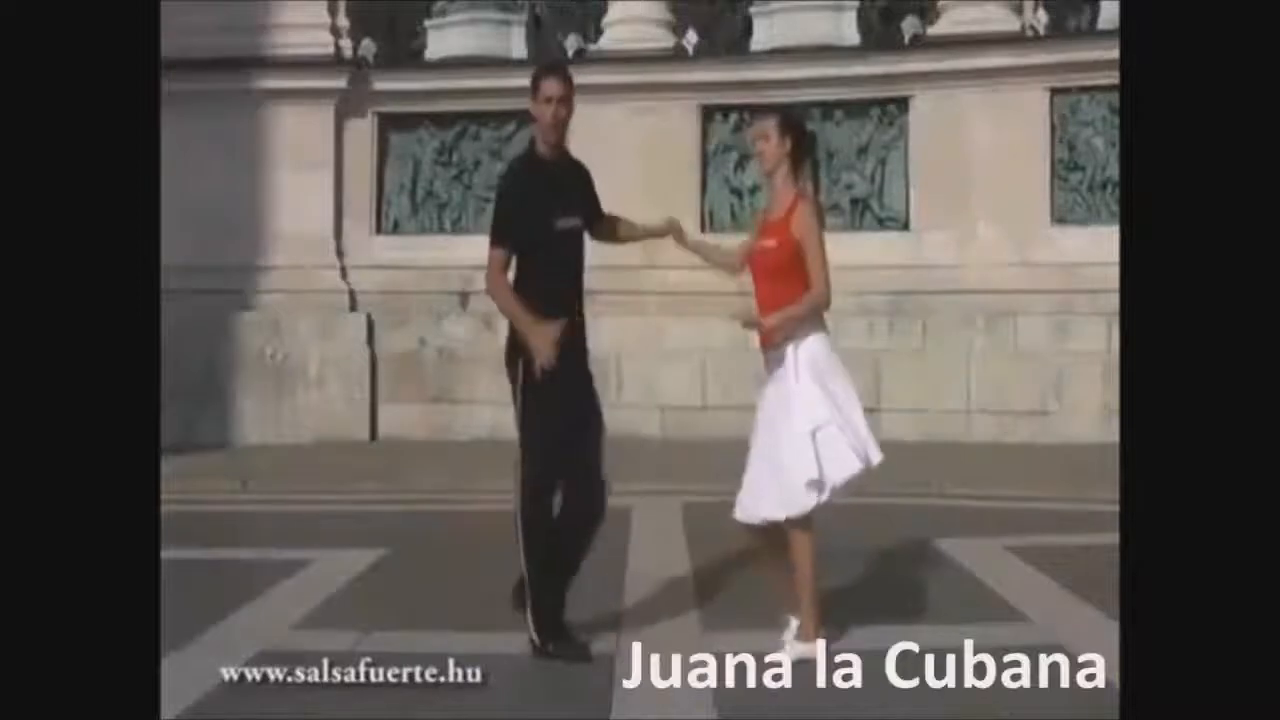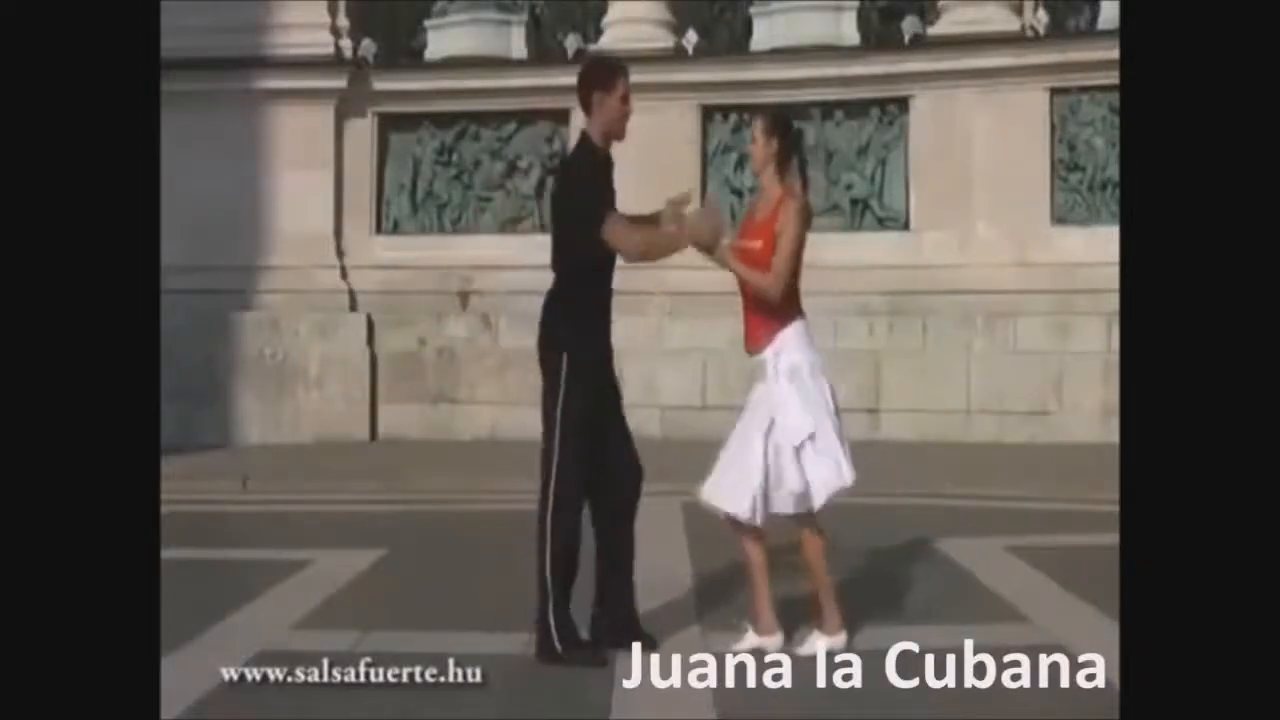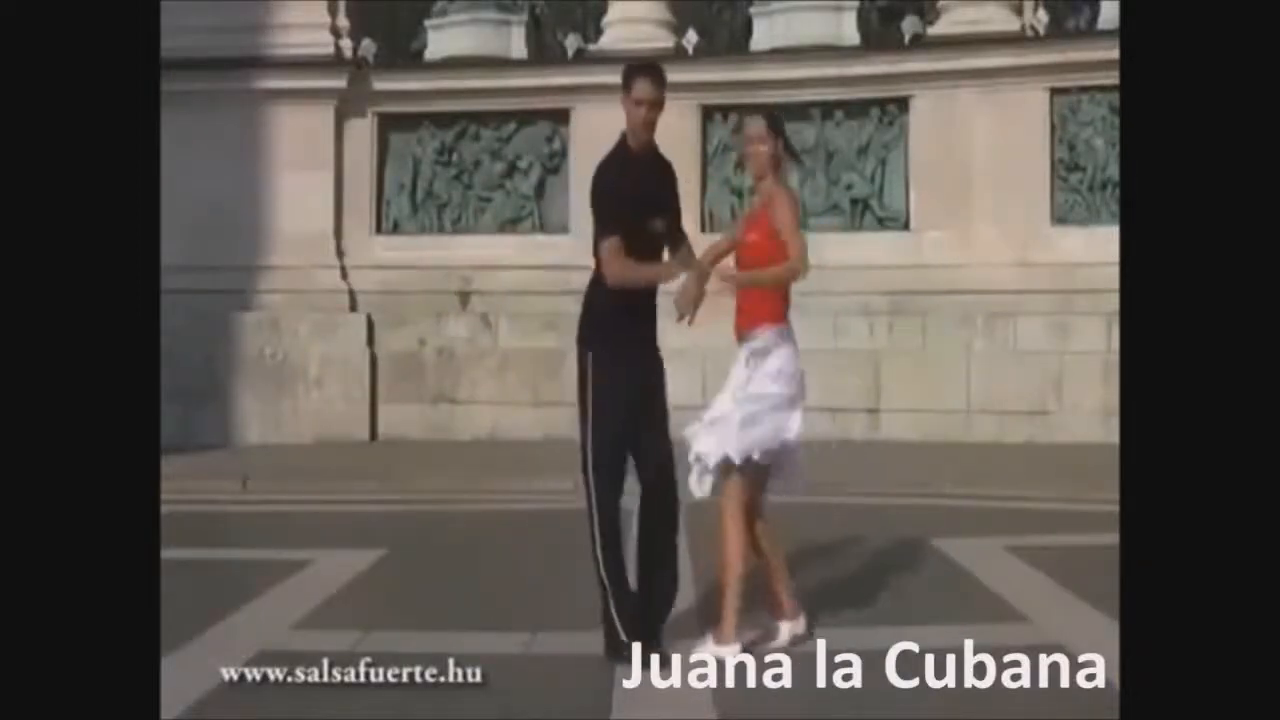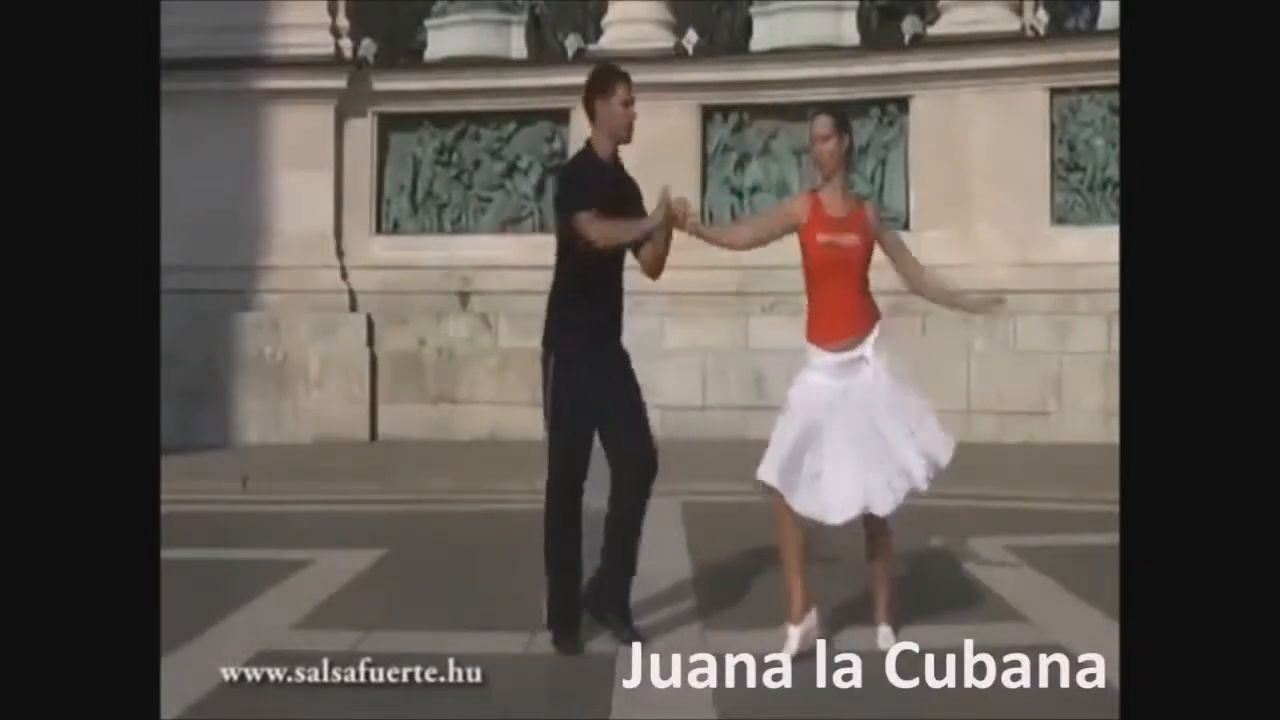
dt=1s
person 1, frame 1
left shoulder: (576, 173)
right shoulder: (518, 179)
left elbow: (603, 228)
right elbow: (496, 274)
left wrist: (655, 230)
right wrist: (529, 328)
left hip: (573, 350)
right hip: (537, 354)
left knee: (586, 482)
right knee: (541, 483)
left ankle: (541, 596)
right ankle: (543, 626)
person 1, frame 2
left shoulder: (596, 167)
right shoulder: (580, 171)
right elbow: (628, 245)
left wrist: (661, 218)
right wrist: (684, 232)
left hip: (591, 346)
right hip: (569, 347)
left knee: (619, 476)
right knee: (565, 485)
left ankle: (613, 616)
right ankle: (554, 632)
person 1, frame 3
left shoulder: (663, 171)
right shoulder: (611, 173)
left elbow: (675, 246)
right elbow: (611, 268)
left wrist: (692, 273)
right wrist: (657, 271)
left hip: (643, 342)
right hip: (604, 343)
left knee: (660, 477)
right knee: (605, 479)
left ankle: (652, 610)
right ankle: (620, 626)
person 1, frame 4
left shoulder: (623, 182)
right shoulder: (576, 174)
left elbow: (651, 264)
right elbow: (598, 235)
left wrist: (662, 227)
right wrist: (658, 221)
left hip: (608, 346)
right hip: (569, 346)
left knee: (637, 463)
right knee: (566, 477)
left ankle: (608, 593)
right ankle: (563, 612)
person 2, frame 1
left shoulder: (803, 209)
right shoulder: (767, 216)
left elbow: (821, 293)
right elbow: (735, 260)
left wrist: (770, 321)
right wrist: (685, 240)
left hip: (804, 361)
right hip: (777, 366)
left knee: (792, 505)
right knee: (766, 506)
left ankle: (808, 632)
right ankle: (799, 608)
person 2, frame 2
left shoulder: (792, 206)
right shoulder: (754, 211)
left elbow: (775, 286)
right elbow: (733, 265)
left wrist: (728, 255)
right wrist: (705, 238)
left hip: (790, 360)
right hip: (767, 367)
left knee: (795, 505)
right knee: (739, 499)
left ankle: (830, 621)
right ankle: (765, 624)
person 2, frame 3
left shoulder: (782, 199)
right shoulder: (750, 211)
left elbow: (798, 264)
right elbow: (713, 256)
left wrist: (747, 277)
left hip: (772, 355)
right hip: (752, 358)
left knee: (732, 493)
right knee: (743, 499)
left ankle: (726, 635)
right ankle: (789, 611)
person 2, frame 4
left shoulder: (867, 213)
right shoulder: (799, 207)
left elbow: (913, 274)
right elbow: (740, 237)
left wrist: (965, 302)
right wrist: (689, 223)
left hip: (863, 365)
right hip: (820, 370)
left knee: (876, 501)
right knee: (781, 487)
left ankle: (883, 618)
right ankle: (799, 614)
